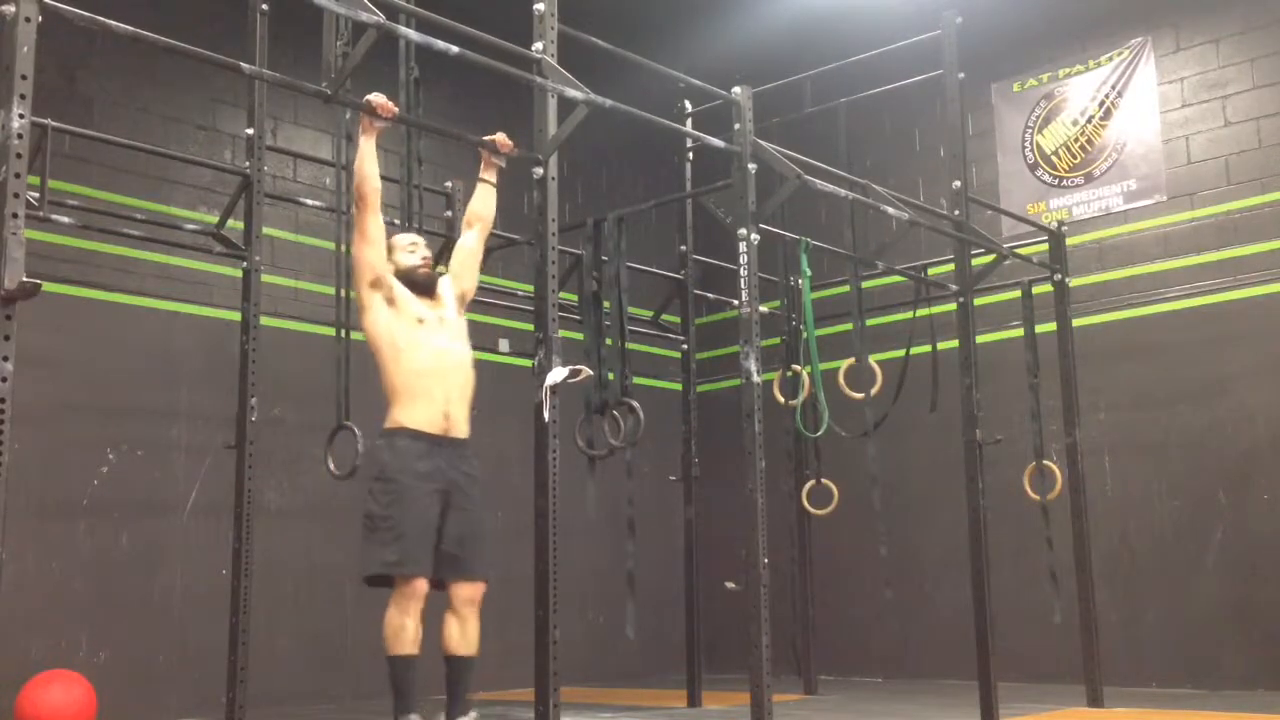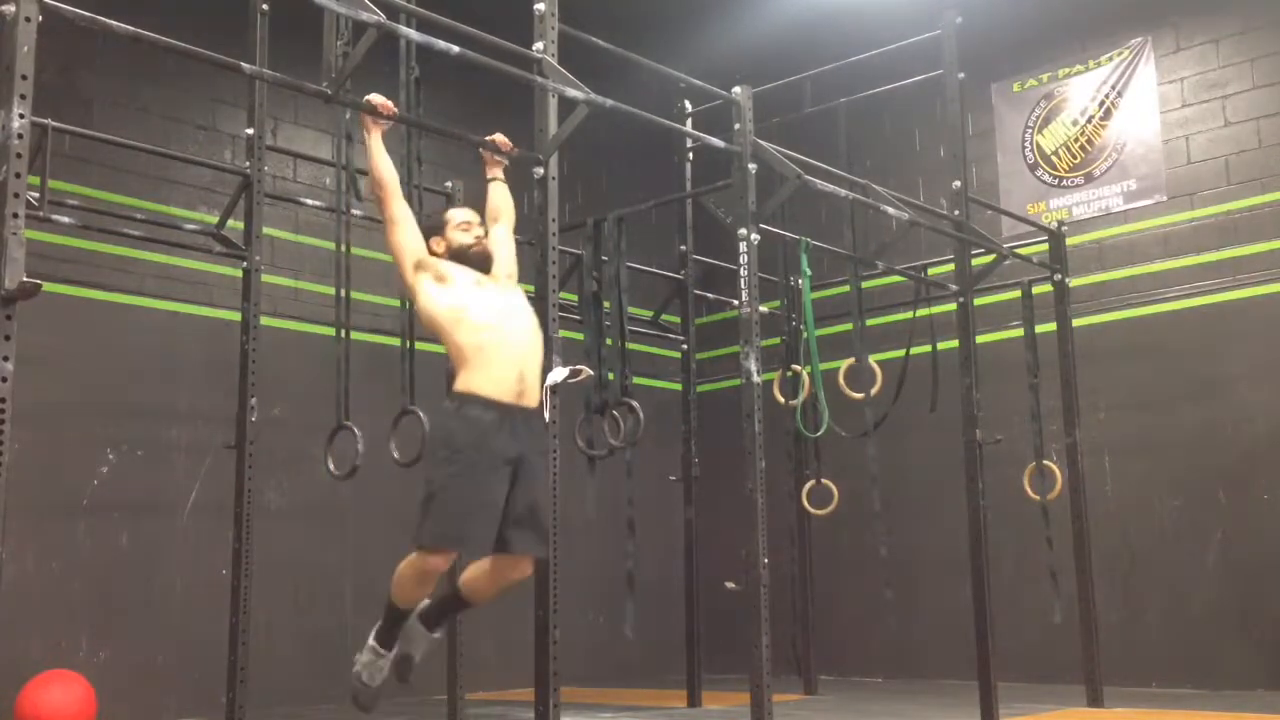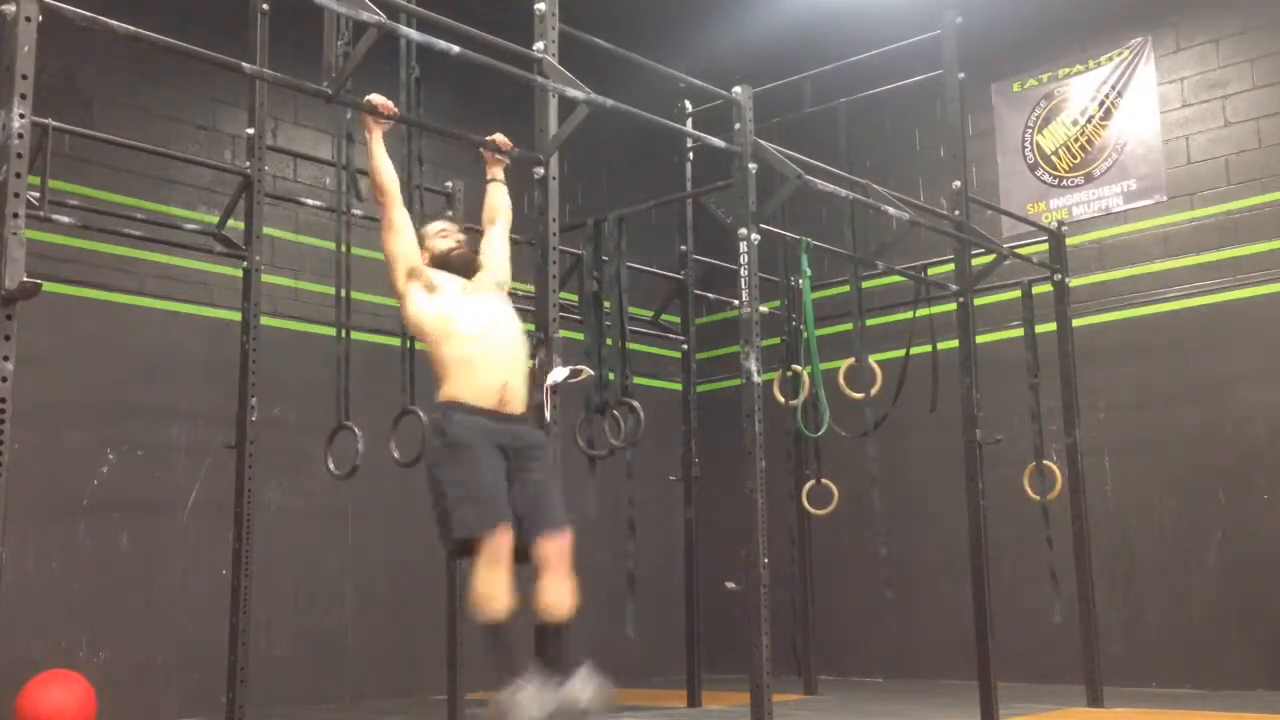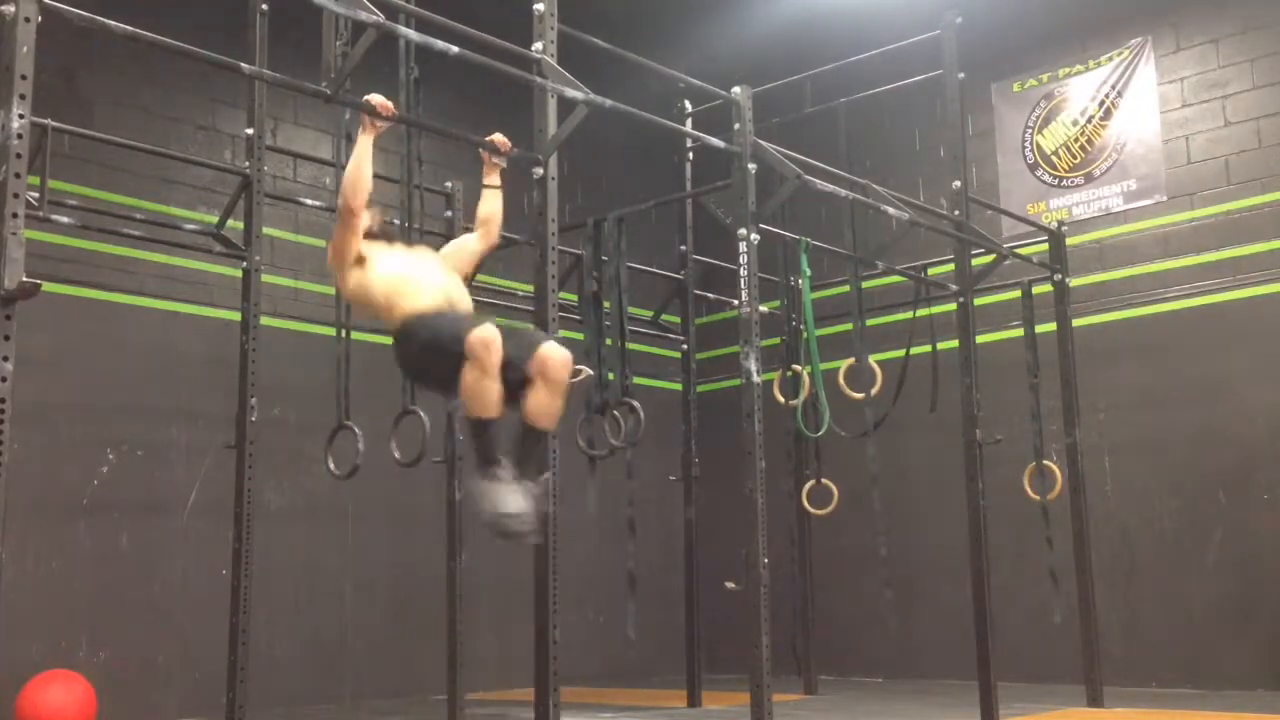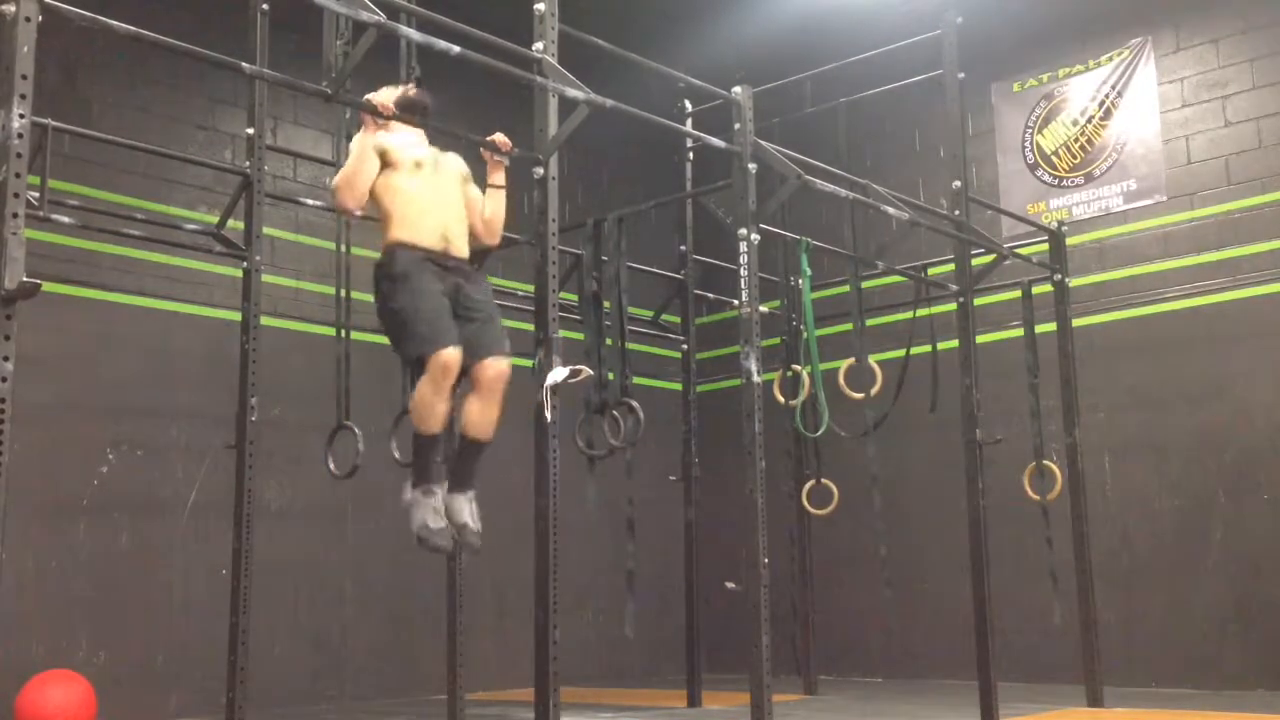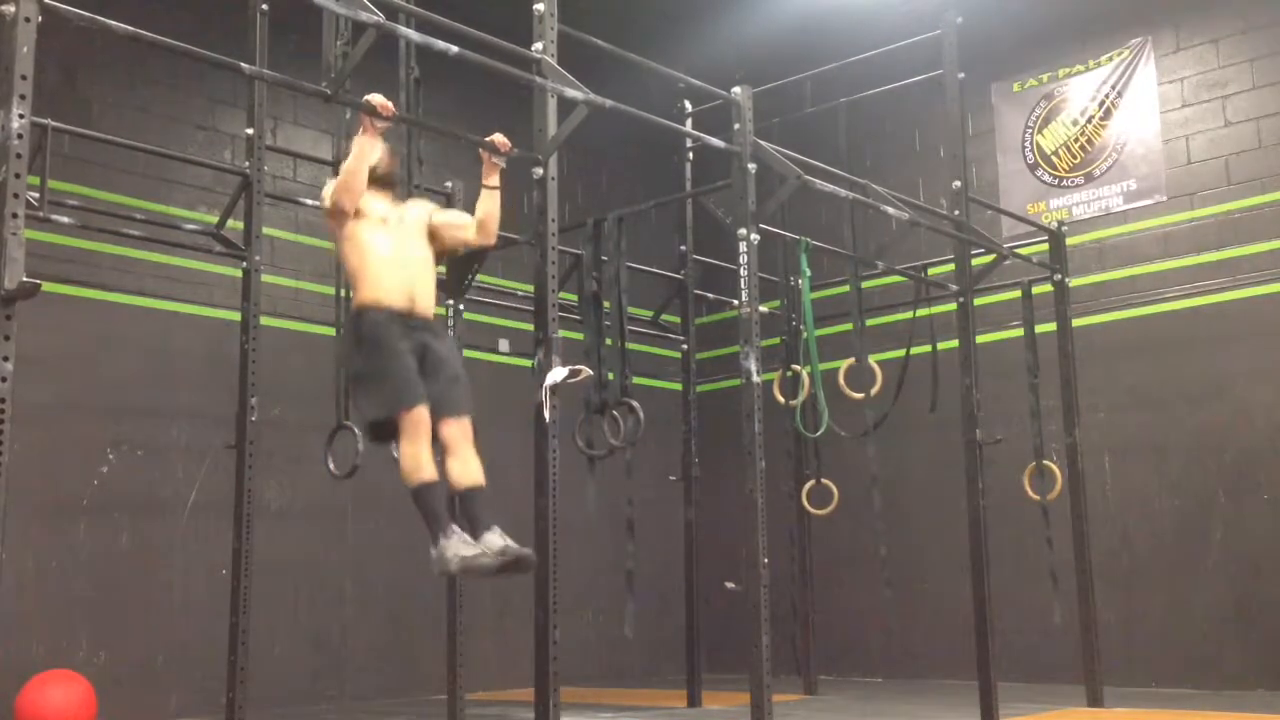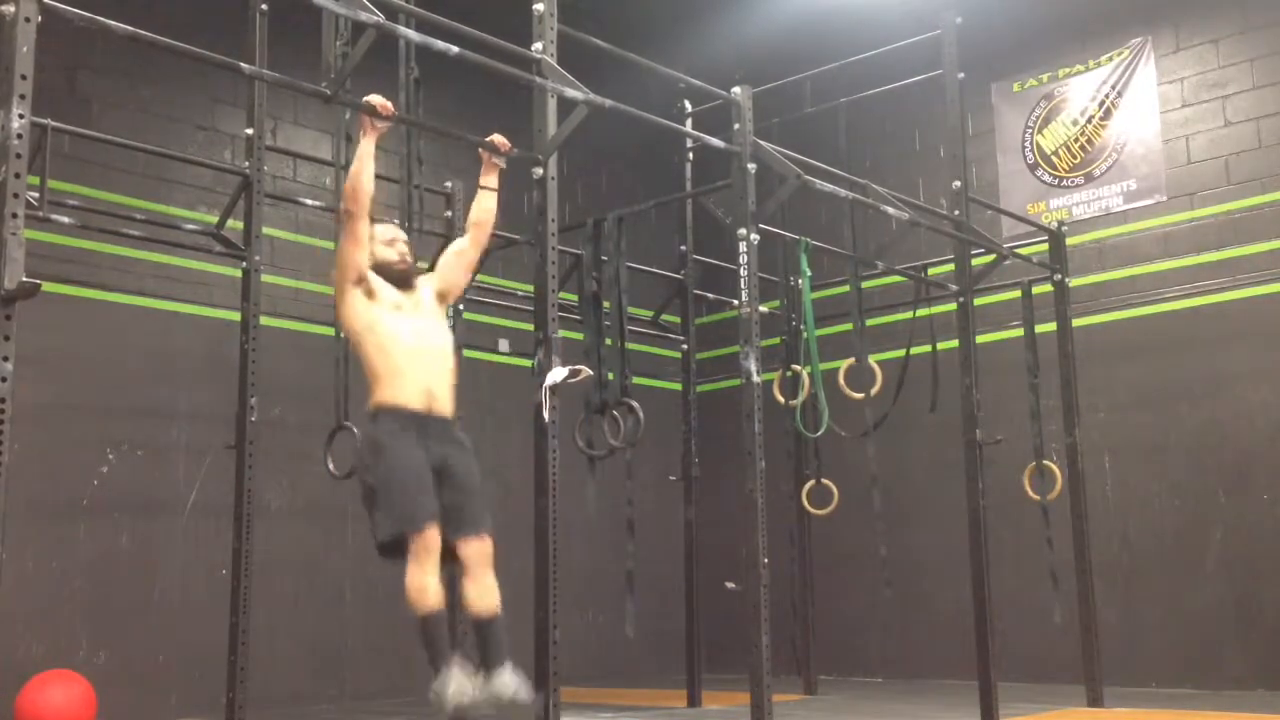
dt=0.3s
person 1, frame 1
left shoulder: (451, 296)
right shoulder: (381, 295)
left elbow: (475, 229)
right elbow: (367, 209)
left wrist: (489, 170)
right wrist: (369, 133)
left hip: (459, 458)
right hip: (408, 454)
left knee: (467, 593)
right knee: (411, 588)
person 1, frame 2
left shoulder: (505, 278)
right shoulder: (430, 275)
left elbow: (504, 219)
right elbow: (392, 198)
left wrist: (494, 170)
right wrist: (374, 134)
left hip: (527, 426)
right hip: (475, 421)
left knee: (517, 560)
right knee: (438, 551)
left ankle: (428, 618)
right ankle: (386, 637)
person 1, frame 3
left shoulder: (490, 284)
right shoulder: (419, 283)
left elbow: (496, 225)
right elbow: (391, 204)
left wrist: (496, 171)
right wrist: (376, 137)
left hip: (519, 431)
right hip: (464, 427)
left knee: (555, 552)
right knee: (495, 545)
person 1, frame 4
left shoulder: (427, 259)
right shoulder: (353, 261)
left elbow: (486, 235)
right elbow: (351, 205)
left wrist: (491, 175)
right wrist: (367, 136)
left hip: (470, 321)
right hip: (423, 334)
left knee: (556, 362)
right knee: (484, 341)
left ankle: (523, 477)
right ankle: (489, 475)
person 1, frame 5
left shoulder: (453, 163)
right shoulder: (379, 144)
left elbow: (489, 233)
right elbow: (347, 199)
left wrist: (496, 172)
right wrist: (370, 127)
left hip: (462, 274)
right hip: (409, 269)
left knee: (494, 371)
right knee: (444, 360)
left ankle: (460, 487)
right ankle: (424, 484)
person 1, frame 6
left shoulder: (418, 212)
right shoulder: (344, 205)
left elbow: (484, 234)
right elbow: (346, 200)
left wrist: (492, 173)
right wrist: (366, 133)
left hip: (429, 332)
right hip: (376, 327)
left knee: (458, 433)
right knee: (415, 425)
left ankle: (486, 534)
right ankle: (446, 540)
person 1, frame 7
left shoulder: (432, 292)
right shoulder: (357, 291)
left elbow: (475, 237)
right elbow: (353, 214)
left wrist: (489, 174)
right wrist: (368, 138)
left hip: (447, 435)
right hip: (396, 431)
left knee: (478, 550)
right knee: (425, 544)
left ankle: (496, 671)
right ankle: (447, 671)
